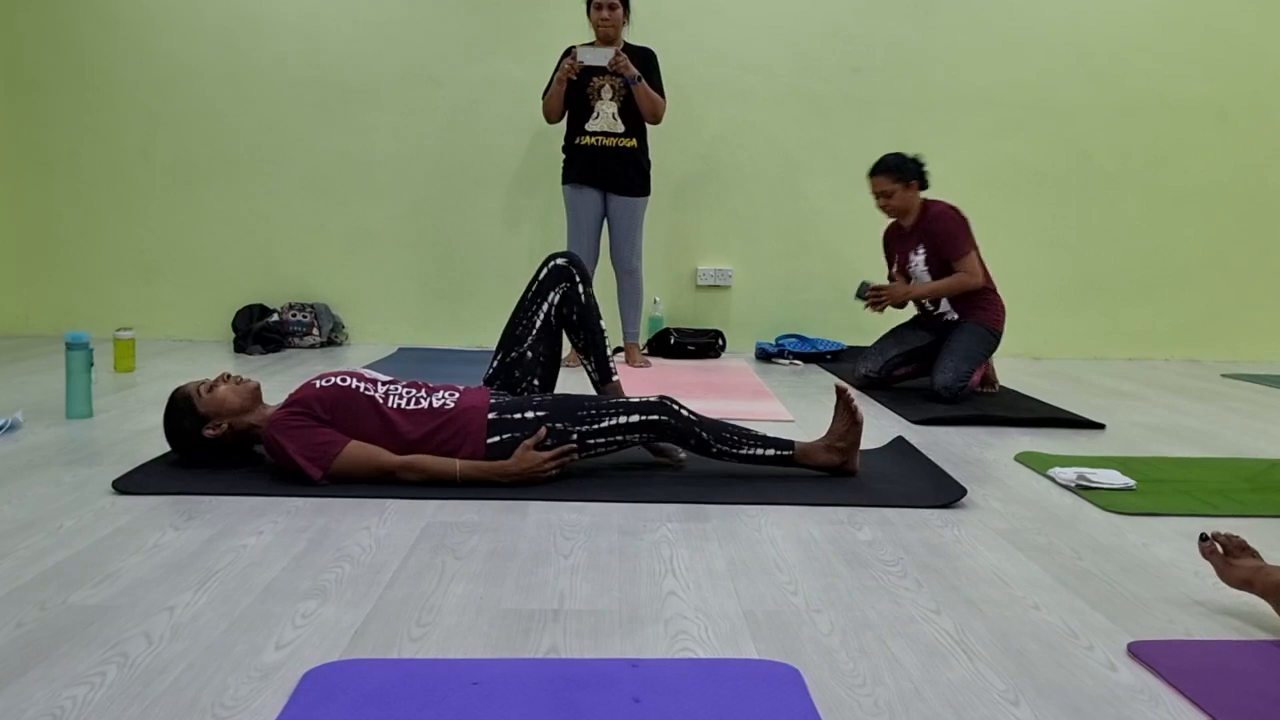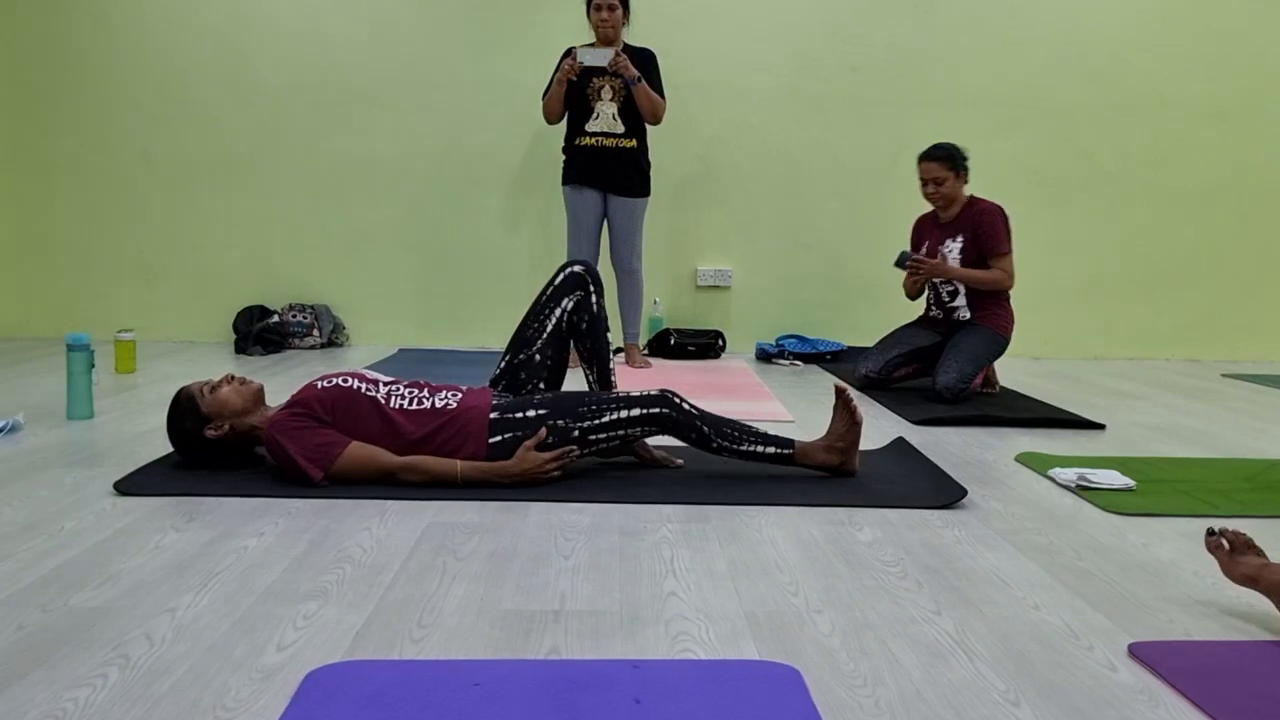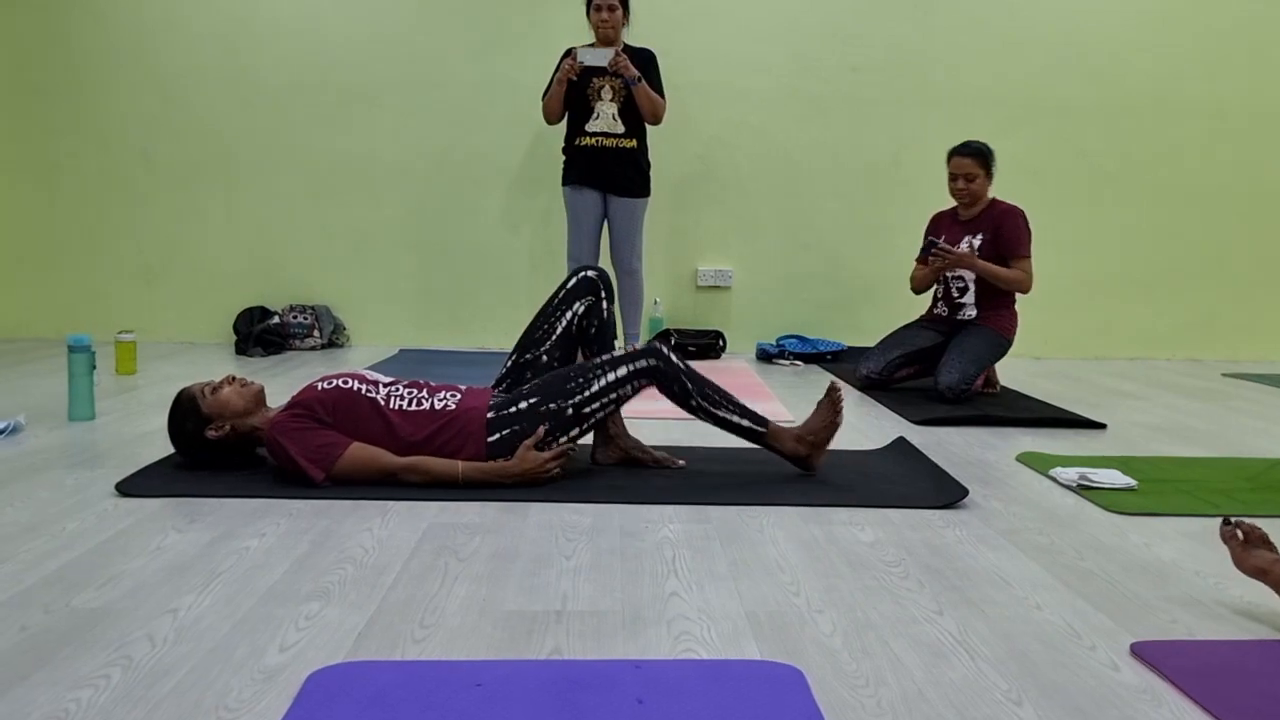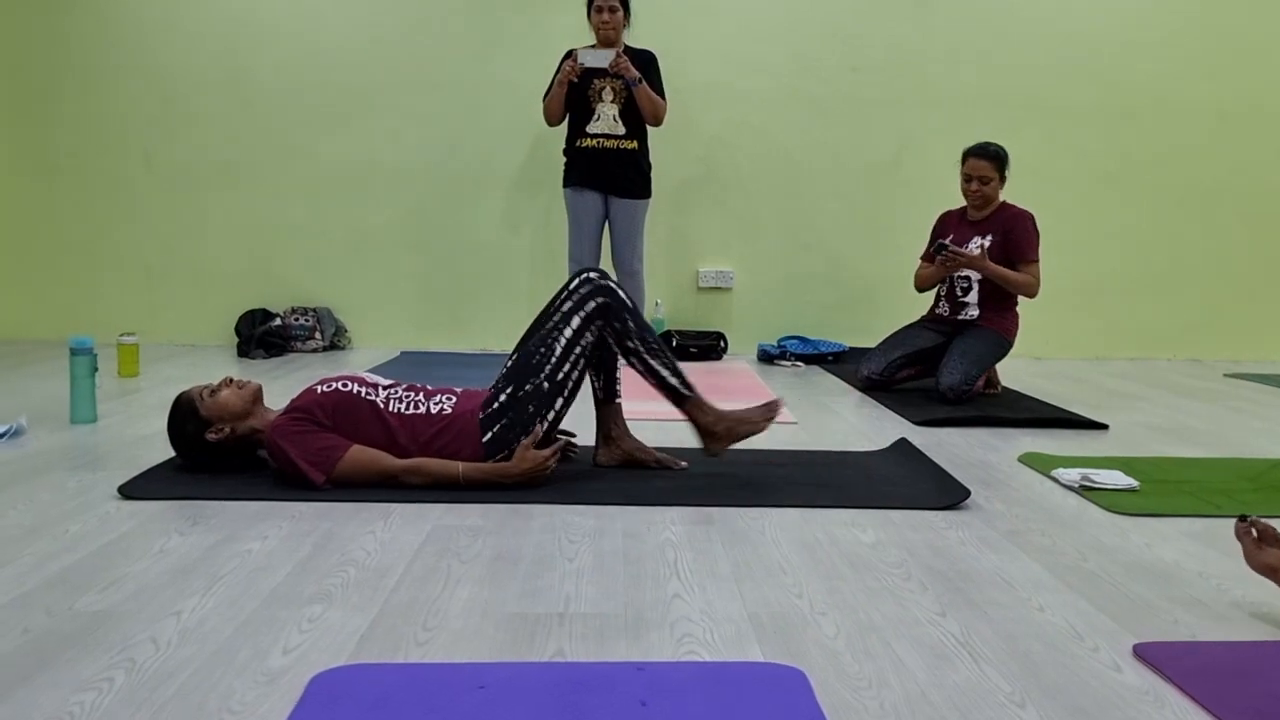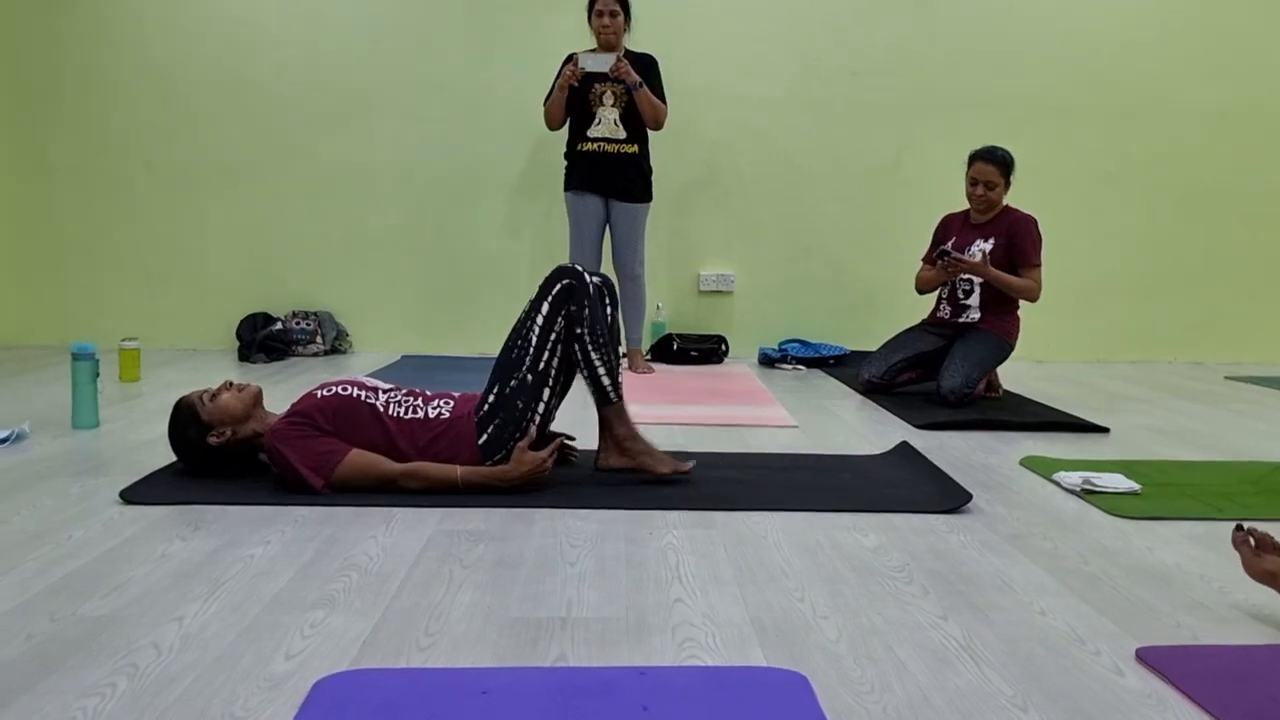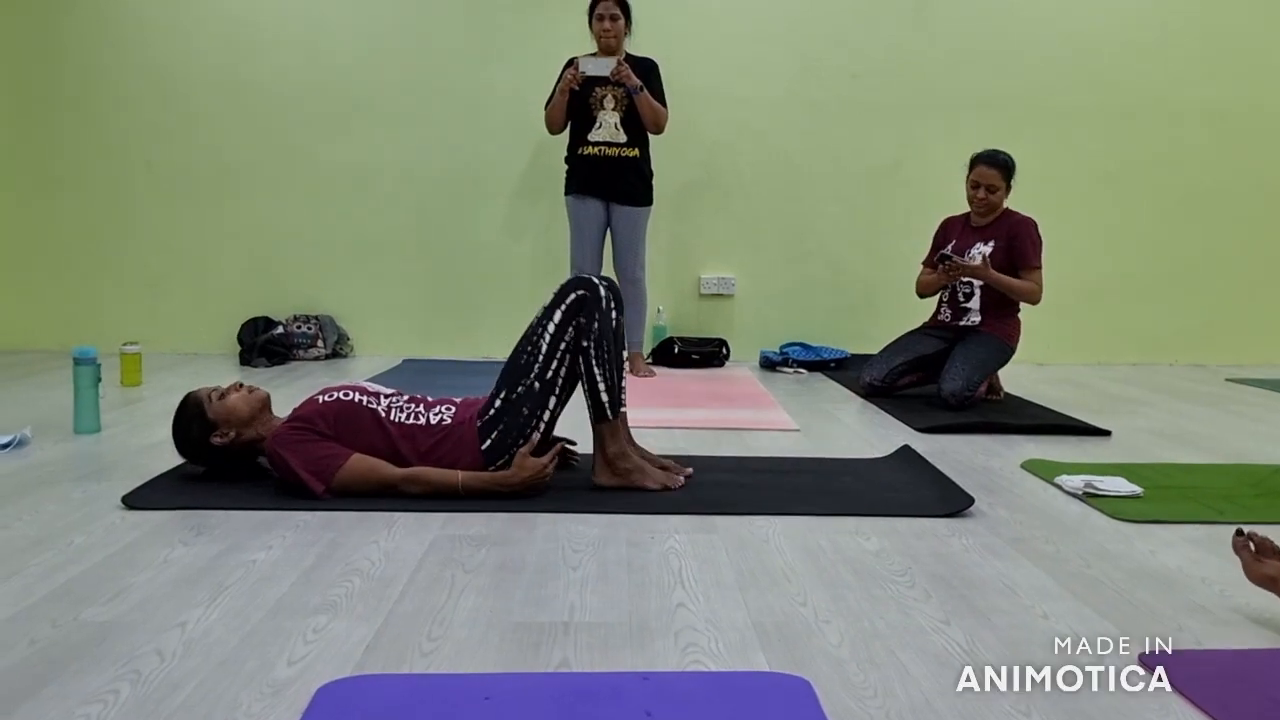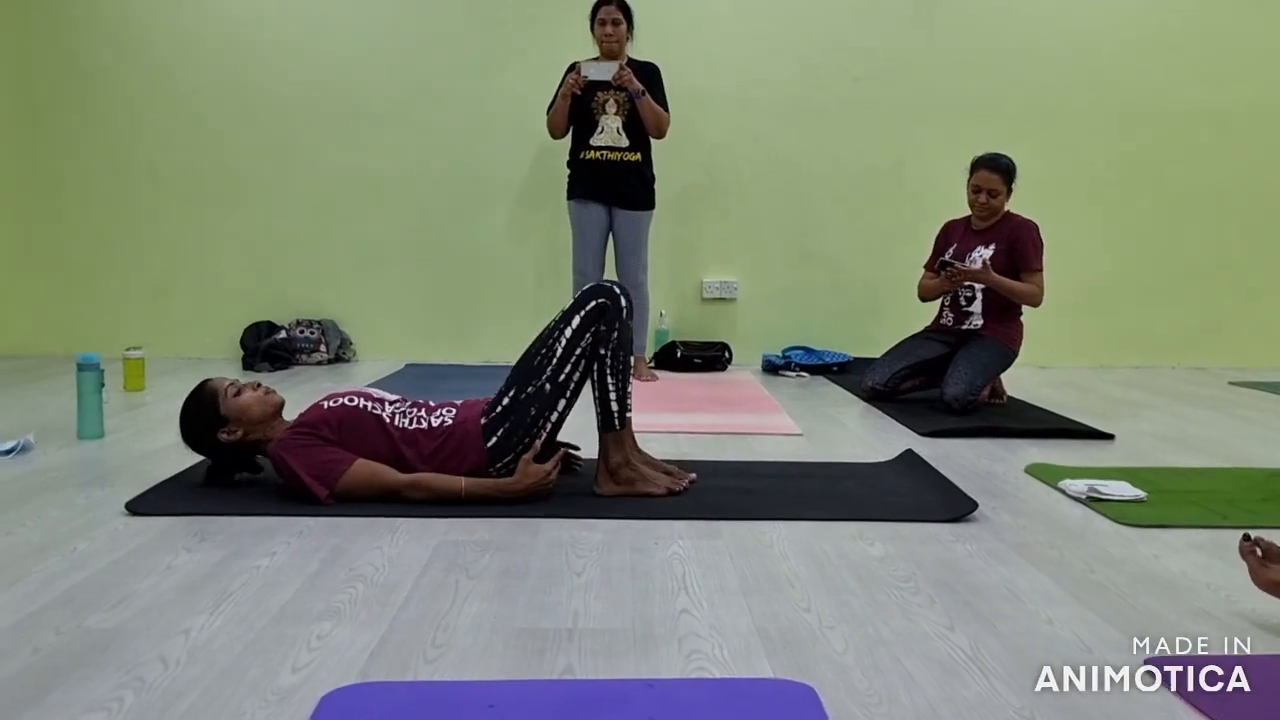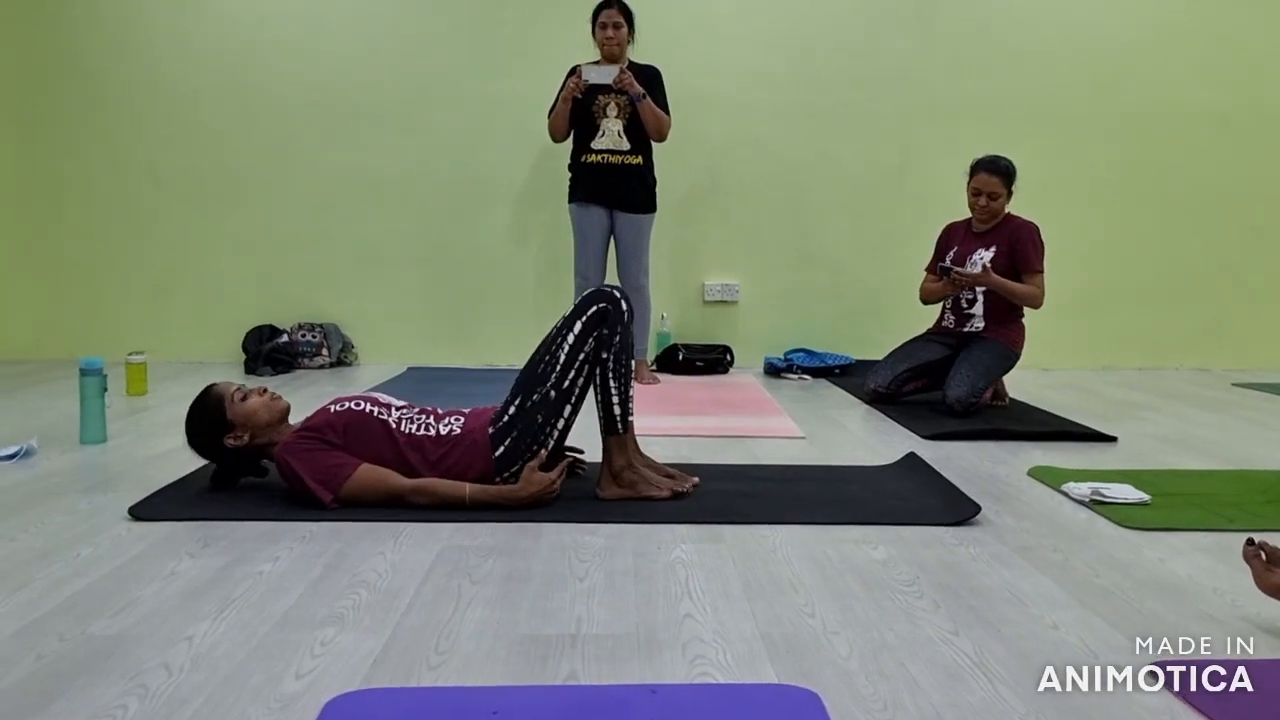
dt=0.2s
person 1, frame 1
left shoulder: (301, 409)
right shoulder: (288, 436)
right elbow: (399, 467)
right wrist: (501, 472)
left hip: (493, 402)
right hip: (492, 436)
left knee: (563, 269)
right knee: (663, 416)
left ankle: (616, 399)
right ankle: (815, 454)
person 1, frame 2
left shoulder: (301, 411)
right shoulder: (288, 436)
right elbow: (400, 466)
right wrist: (502, 473)
left hip: (495, 403)
right hip: (493, 435)
left knee: (577, 277)
right knee: (664, 407)
left ankle: (613, 424)
right ankle: (814, 454)
person 1, frame 3
left shoulder: (302, 413)
right shoulder: (288, 437)
right elbow: (401, 468)
right wrist: (502, 473)
left hip: (491, 403)
right hip: (492, 435)
left knee: (589, 282)
right knee: (650, 359)
left ankle: (611, 437)
right ankle: (787, 441)
person 1, frame 4
left shoulder: (298, 416)
right shoulder: (289, 440)
right elbow: (402, 470)
right wrist: (501, 473)
left hip: (481, 407)
right hip: (489, 436)
left knee: (592, 283)
right knee: (604, 300)
left ankle: (614, 439)
right ankle: (709, 419)
person 1, frame 5
left shoulder: (298, 419)
right shoulder: (289, 444)
right elbow: (400, 474)
left wrist: (537, 433)
right wrist: (503, 476)
left hip: (475, 416)
right hip: (489, 440)
left knee: (595, 287)
right knee: (567, 282)
left ankle: (615, 444)
right ankle: (622, 442)
person 1, frame 6
left shoulder: (303, 425)
right shoulder: (289, 447)
right elbow: (402, 479)
left wrist: (532, 437)
right wrist: (504, 481)
left hip: (479, 419)
right hip: (489, 445)
left knee: (599, 292)
right knee: (581, 295)
left ankle: (616, 447)
right ankle: (614, 458)
person 1, frame 7
left shoulder: (308, 430)
right shoulder: (293, 453)
right elbow: (405, 485)
left wrist: (535, 438)
right wrist: (507, 487)
left hip: (485, 421)
right hip: (493, 446)
left knee: (608, 298)
right knee: (602, 305)
left ankle: (622, 453)
right ankle: (617, 469)
person 1, frame 8
left shoulder: (312, 434)
right shoulder: (298, 456)
right elbow: (410, 490)
left wrist: (540, 447)
right wrist: (512, 493)
left hip: (490, 431)
right hip: (500, 456)
left knee: (607, 305)
right knee: (604, 310)
left ankle: (625, 458)
right ankle: (620, 473)
person 2, frame 1
left shoulder: (643, 57)
right shoulder: (573, 55)
left elbow: (656, 115)
right elbow: (551, 116)
left wrist: (632, 74)
right wrist: (561, 79)
left hip: (629, 175)
right hip: (581, 174)
left knee: (628, 262)
right knee: (580, 260)
left ankle: (632, 344)
person 2, frame 2
left shoulder: (642, 58)
right shoulder: (573, 56)
left elbow: (656, 116)
right elbow: (551, 117)
left wrist: (632, 75)
right wrist: (561, 79)
left hip: (629, 176)
right hip: (581, 175)
left knee: (628, 263)
right knee: (580, 262)
left ankle: (632, 345)
person 2, frame 3
left shoulder: (643, 58)
right shoulder: (573, 57)
left elbow: (657, 117)
right elbow: (551, 118)
left wrist: (632, 76)
right wrist: (561, 80)
left hip: (629, 178)
right hip: (582, 177)
left knee: (629, 264)
right knee: (581, 262)
left ankle: (632, 344)
person 2, frame 4
left shoulder: (643, 60)
right shoulder: (573, 59)
left elbow: (657, 117)
right elbow: (551, 118)
left wrist: (633, 76)
right wrist: (562, 81)
left hip: (631, 179)
right hip: (582, 178)
left knee: (629, 266)
right knee: (581, 264)
person 2, frame 5
left shoulder: (644, 64)
right shoulder: (574, 63)
left elbow: (658, 122)
right elbow: (552, 123)
left wrist: (633, 81)
right wrist: (562, 86)
left hip: (631, 183)
right hip: (584, 182)
left knee: (631, 269)
right knee: (582, 268)
left ankle: (635, 351)
person 2, frame 6
left shoulder: (645, 67)
right shoulder: (575, 66)
left elbow: (658, 125)
right elbow: (553, 127)
left wrist: (634, 84)
right wrist: (563, 89)
left hip: (631, 186)
right hip: (584, 185)
left knee: (632, 272)
right knee: (583, 271)
left ankle: (636, 354)
person 2, frame 7
left shoulder: (647, 72)
right shoulder: (577, 71)
left elbow: (660, 130)
right elbow: (556, 131)
left wrist: (636, 89)
right wrist: (566, 93)
left hip: (634, 191)
right hip: (586, 190)
left knee: (634, 276)
right knee: (586, 275)
left ankle: (638, 358)
person 2, frame 8
left shoulder: (648, 75)
right shoulder: (578, 74)
left elbow: (661, 133)
right elbow: (557, 135)
left wrist: (637, 92)
right wrist: (567, 97)
left hip: (635, 194)
right hip: (588, 194)
left knee: (635, 279)
right knee: (587, 279)
left ankle: (640, 361)
person 3, frame 1
left shoulder: (941, 218)
right shoulder: (892, 234)
left elbow: (973, 278)
right elbow: (900, 290)
left wrist: (908, 293)
right wrist: (886, 299)
left hip: (976, 318)
right hip: (930, 322)
left knee: (946, 386)
right knee: (865, 375)
left ankle: (978, 368)
right ankle: (947, 360)
person 3, frame 2
left shoulder: (986, 215)
right shoulder: (923, 224)
left elbow: (1005, 279)
right elbow: (913, 292)
left wrist: (948, 271)
right wrist: (916, 278)
left hip: (984, 323)
right hip: (937, 322)
left knee: (948, 386)
right knee: (865, 374)
left ankle: (979, 368)
right ankle: (948, 361)
person 3, frame 3
left shoulder: (1007, 217)
right shoulder: (939, 221)
left elbow: (1024, 281)
right elbow: (917, 285)
left wrist: (973, 264)
right wrist: (935, 269)
left hip: (988, 324)
right hip: (939, 321)
left knee: (950, 385)
right knee: (867, 373)
left ankle: (979, 369)
right ankle: (947, 361)
person 3, frame 4
left shoulder: (1017, 221)
right shoulder: (947, 220)
left elbow: (1031, 286)
right elbow: (920, 283)
left wrist: (984, 266)
right wrist: (941, 269)
left hip: (989, 325)
right hip: (940, 321)
left knee: (952, 386)
right knee: (869, 373)
left ankle: (979, 369)
right ankle: (951, 361)
person 3, frame 5
left shoulder: (1020, 225)
right shoulder: (950, 223)
left elbow: (1032, 290)
right elbow: (920, 285)
left wrist: (986, 272)
right wrist: (941, 273)
left hip: (990, 328)
right hip: (941, 324)
left knee: (953, 389)
right knee: (870, 377)
left ankle: (980, 374)
right ankle: (952, 364)
person 3, frame 6
left shoulder: (1020, 227)
right shoulder: (950, 226)
left elbow: (1034, 293)
right elbow: (921, 288)
left wrist: (987, 275)
right wrist: (942, 277)
left hip: (991, 331)
right hip: (942, 327)
left knee: (954, 392)
right knee: (871, 380)
left ankle: (981, 377)
right ankle: (952, 368)
person 3, frame 7
left shoulder: (1021, 230)
right shoulder: (951, 230)
left elbow: (1035, 295)
right elbow: (923, 291)
left wrist: (989, 278)
right wrist: (944, 283)
left hip: (994, 335)
right hip: (945, 331)
left knee: (957, 396)
right knee: (874, 384)
left ankle: (985, 381)
right ankle: (955, 371)
person 3, frame 8
left shoulder: (1022, 232)
right shoulder: (952, 232)
left elbow: (1036, 297)
right elbow: (925, 294)
left wrist: (990, 281)
right wrist: (946, 287)
left hip: (996, 337)
right hip: (947, 333)
left knee: (959, 398)
right knee: (876, 386)
left ankle: (987, 383)
right ankle: (959, 373)
